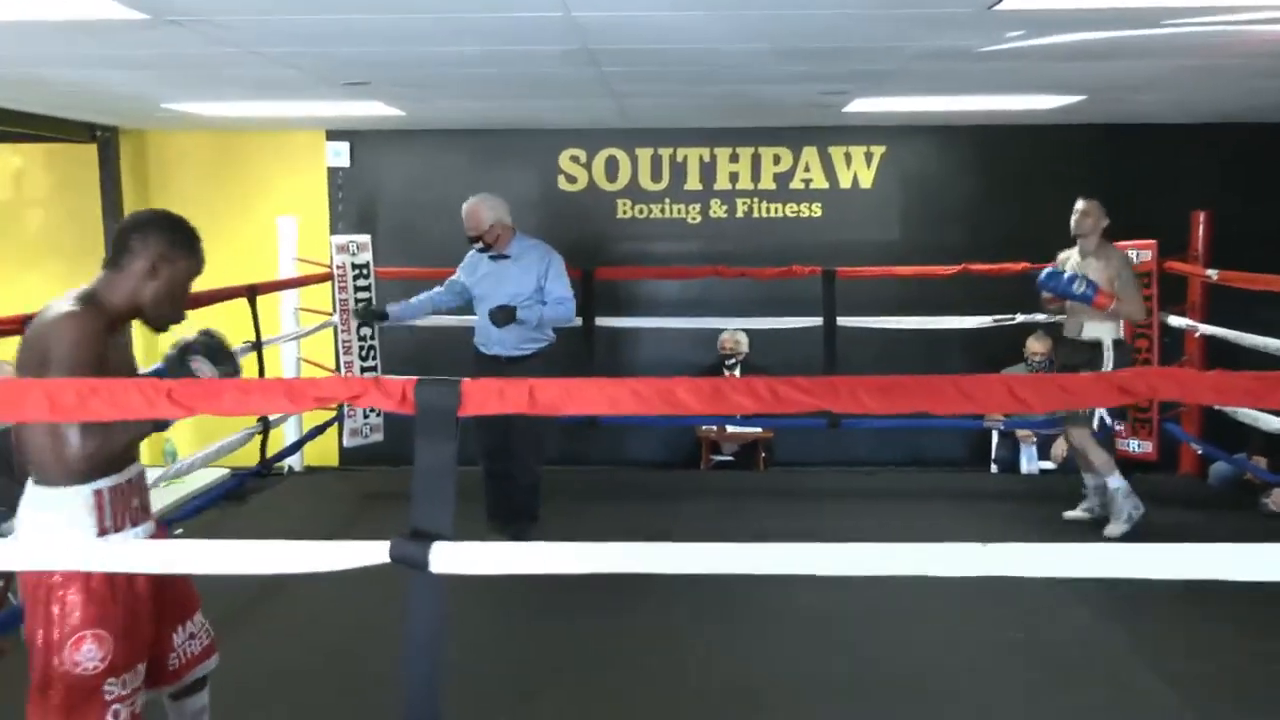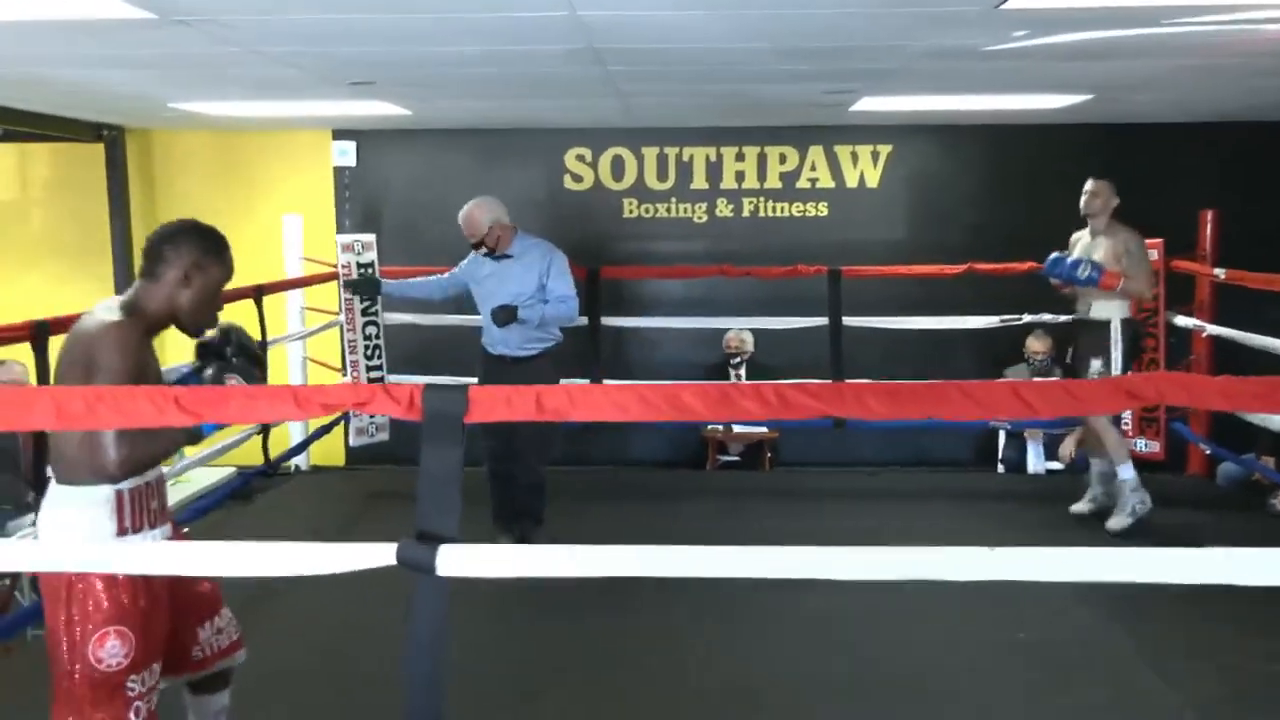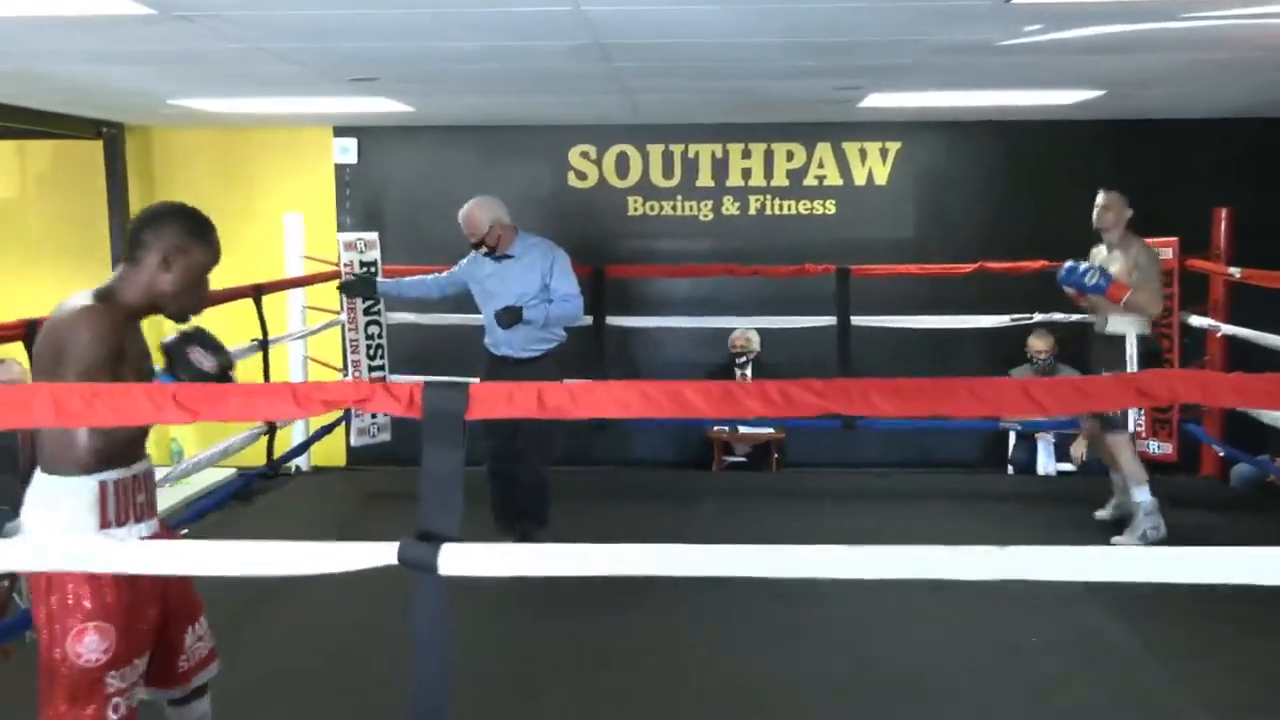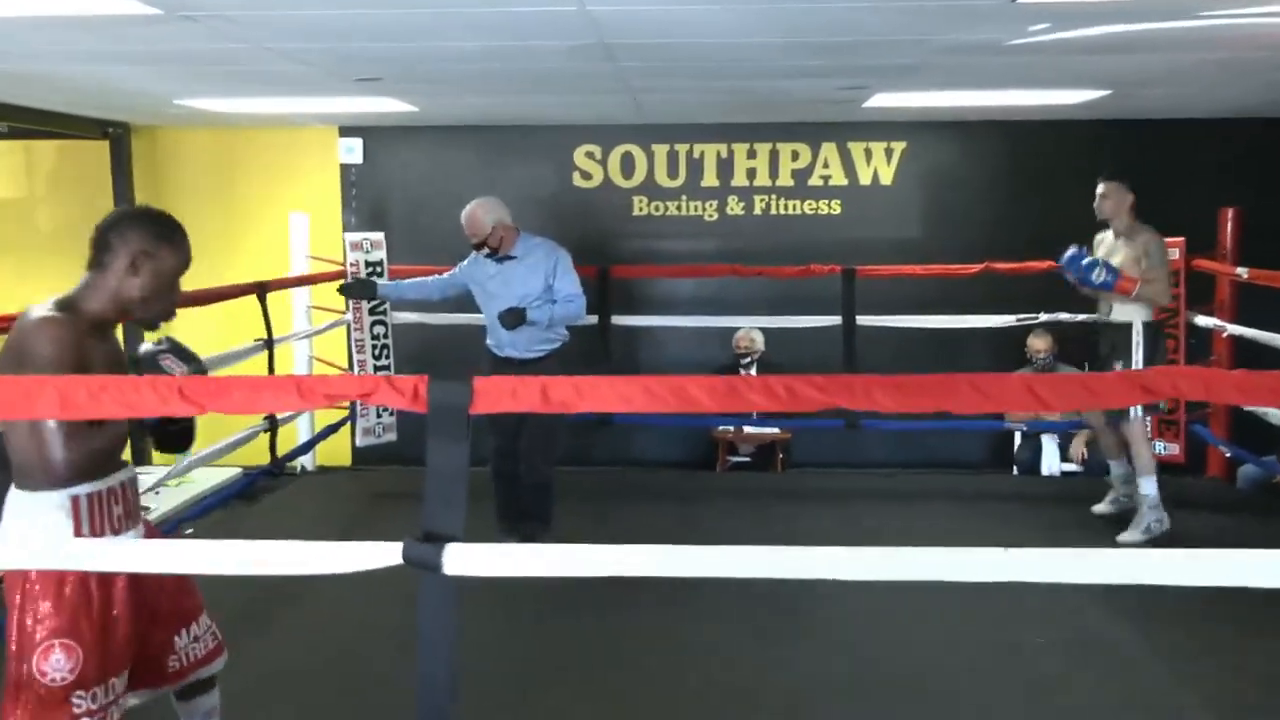
dt=0.2s
person 1, frame 1
left shoulder: (108, 327)
right shoulder: (71, 329)
right elbow: (80, 454)
left wrist: (167, 382)
left hip: (124, 525)
right hip: (73, 538)
left knee: (189, 654)
person 1, frame 2
left shoulder: (129, 331)
right shoulder: (115, 336)
right elbow: (115, 459)
left wrist: (202, 376)
left hip: (138, 528)
right hip: (93, 538)
left knee: (212, 645)
person 1, frame 3
left shoulder: (122, 323)
right shoulder: (89, 322)
right elbow: (89, 447)
left wrist: (183, 384)
right wrist: (174, 389)
left hip: (129, 522)
right hip: (78, 532)
left knee: (188, 655)
person 1, frame 4
left shoulder: (99, 331)
right shoulder: (50, 333)
right elbow: (65, 459)
left wrist: (158, 414)
left hip: (119, 529)
right hip: (57, 547)
left knee: (195, 654)
person 2, frame 1
left shoulder: (1116, 260)
right shoulder: (1064, 258)
left elbow: (1138, 312)
left wrist: (1096, 297)
right wrist: (1050, 297)
left hip: (1102, 350)
right hip: (1071, 347)
left knee: (1079, 432)
right knee: (1074, 431)
left ankle: (1125, 500)
right ankle: (1097, 498)
person 2, frame 2
left shoulder: (1126, 238)
right shoulder: (1076, 239)
left elbow: (1146, 290)
left wrist: (1102, 278)
right wrist: (1061, 281)
left hip: (1112, 331)
right hip: (1084, 328)
left knee: (1096, 415)
right knee: (1082, 413)
left ankle: (1133, 494)
right ankle: (1101, 488)
person 2, frame 3
left shoulder: (1139, 252)
right shoulder: (1096, 253)
left elbow: (1153, 306)
left wrist: (1109, 288)
right wrist: (1078, 292)
left hip: (1127, 346)
right hip: (1102, 343)
left knee: (1116, 434)
right knee: (1092, 426)
right ankle: (1125, 496)
person 2, frame 4
left shoulder: (1146, 239)
right shoulder: (1100, 239)
left elbow: (1163, 295)
left wrist: (1117, 282)
right wrist: (1082, 279)
left hip: (1133, 334)
right hip: (1105, 332)
left knee: (1131, 422)
right ankle: (1123, 489)
person 3, frame 1
left shoulder: (544, 258)
right shoulder: (475, 261)
left elbow: (566, 310)
right elbow: (443, 297)
left wrist: (520, 314)
right wrist: (389, 312)
left hip: (529, 366)
right hip: (487, 365)
left knee: (526, 448)
right knee: (493, 448)
left ankle: (524, 524)
right ankle: (503, 523)
person 3, frame 2
left shoulder: (546, 256)
right shoulder: (476, 263)
left elbow: (569, 309)
right elbow: (439, 286)
left wrist: (521, 313)
right wrist: (381, 286)
left hip: (536, 367)
right hip: (494, 366)
left knee: (532, 449)
right knee: (498, 448)
left ankle: (530, 526)
right ankle: (506, 524)
person 3, frame 3
left shoulder: (548, 255)
right shoulder: (476, 263)
left elbow: (573, 308)
right elbow: (436, 284)
left wrist: (525, 314)
right wrist: (378, 287)
left hip: (540, 368)
right hip: (498, 367)
left knee: (535, 450)
right knee: (500, 449)
left ankle: (533, 526)
right ankle: (508, 525)
person 3, frame 4
left shoulder: (550, 255)
right shoulder: (477, 265)
left elbow: (576, 307)
right elbow: (435, 286)
left wrist: (529, 315)
right wrist: (378, 289)
left hip: (544, 368)
right hip: (501, 368)
left knee: (538, 452)
right knee: (504, 451)
left ankle: (536, 527)
right ankle: (512, 525)
